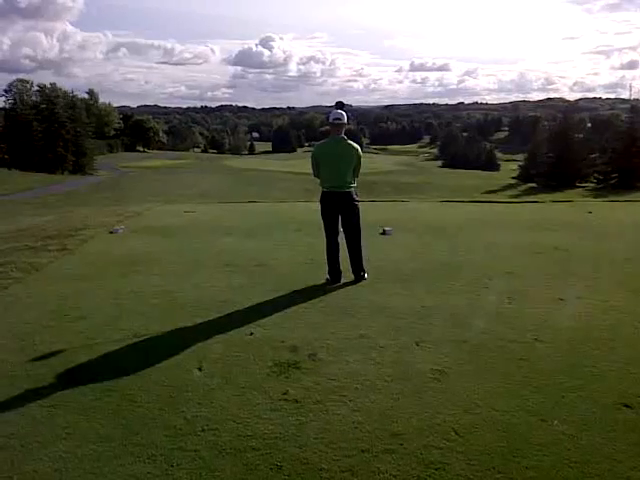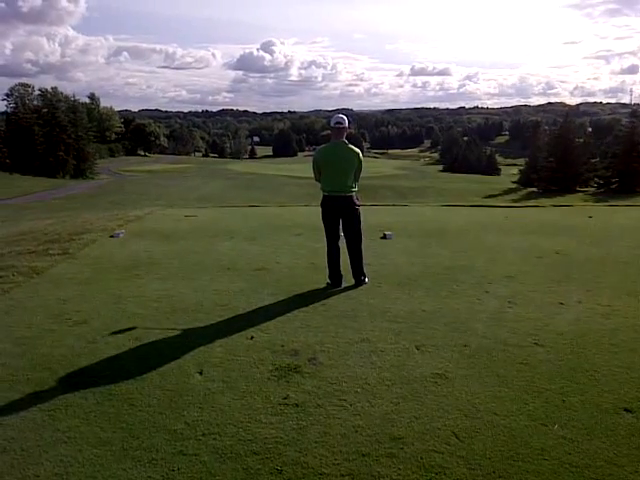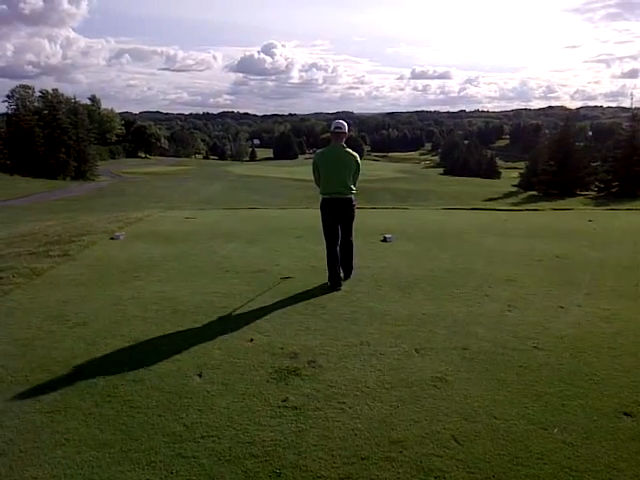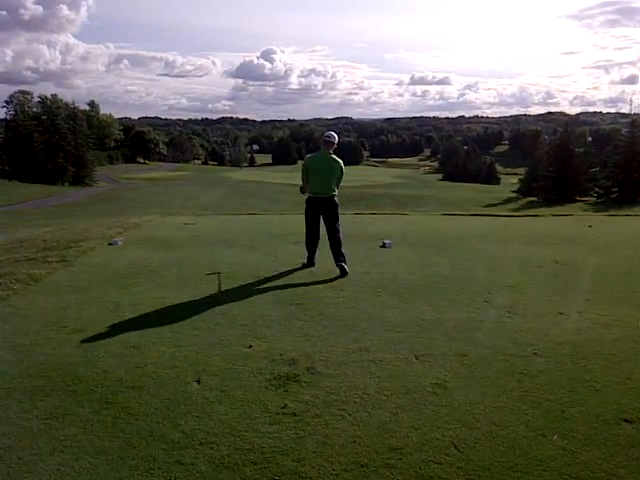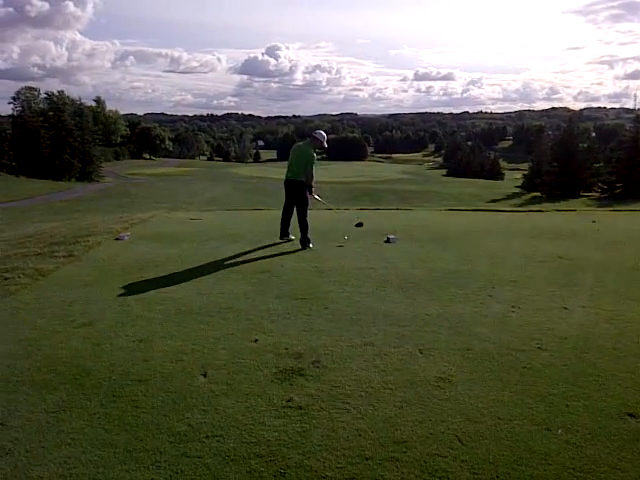
dt=1s
person 1, frame 1
left shoulder: (319, 148)
right shoulder: (354, 148)
left elbow: (316, 174)
right elbow: (356, 174)
left hip: (328, 196)
right hip: (348, 196)
left knee: (331, 237)
right knee: (353, 237)
left ankle: (335, 275)
right ankle: (358, 273)
person 1, frame 2
left shoulder: (320, 152)
right shoulder: (355, 153)
left elbow: (318, 178)
right elbow: (356, 178)
left hip: (329, 201)
right hip: (349, 200)
left knee: (332, 242)
right knee: (354, 241)
left ankle: (335, 279)
right ankle: (359, 277)
person 1, frame 3
left shoulder: (319, 156)
right shoulder: (354, 157)
left elbow: (317, 181)
right elbow: (354, 181)
left hip: (328, 202)
right hip: (347, 201)
left knee: (332, 242)
right knee: (347, 238)
left ankle: (335, 280)
right ankle: (347, 271)
person 1, frame 4
left shoulder: (309, 159)
right shoulder: (338, 163)
left elbow: (304, 182)
right elbow: (337, 184)
left hip: (313, 201)
right hip: (330, 201)
left knee: (312, 231)
right knee: (335, 233)
left ankle: (311, 260)
right ankle: (341, 263)
person 1, frame 5
left shoulder: (296, 146)
right shoulder: (310, 154)
right elbow: (309, 174)
right wrist: (311, 187)
left hip: (289, 181)
right hip: (299, 184)
left knee: (287, 209)
right knee: (302, 213)
left ankle: (284, 234)
right ankle: (305, 241)
